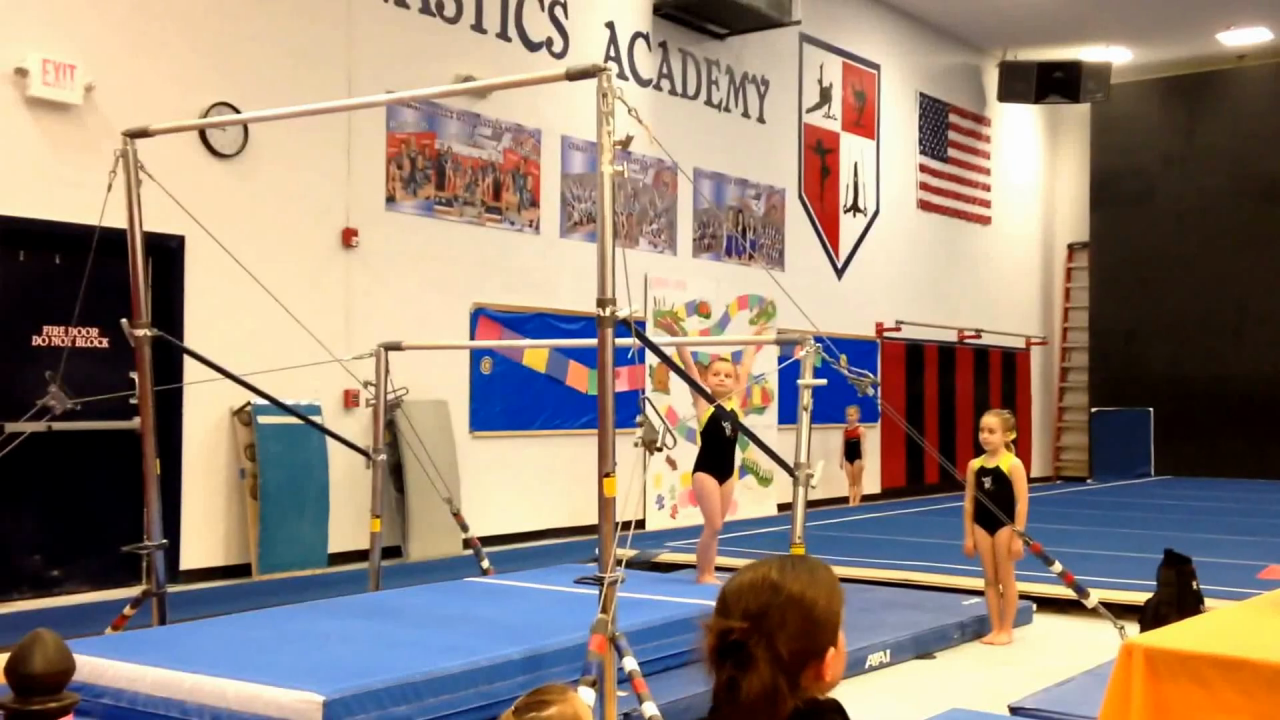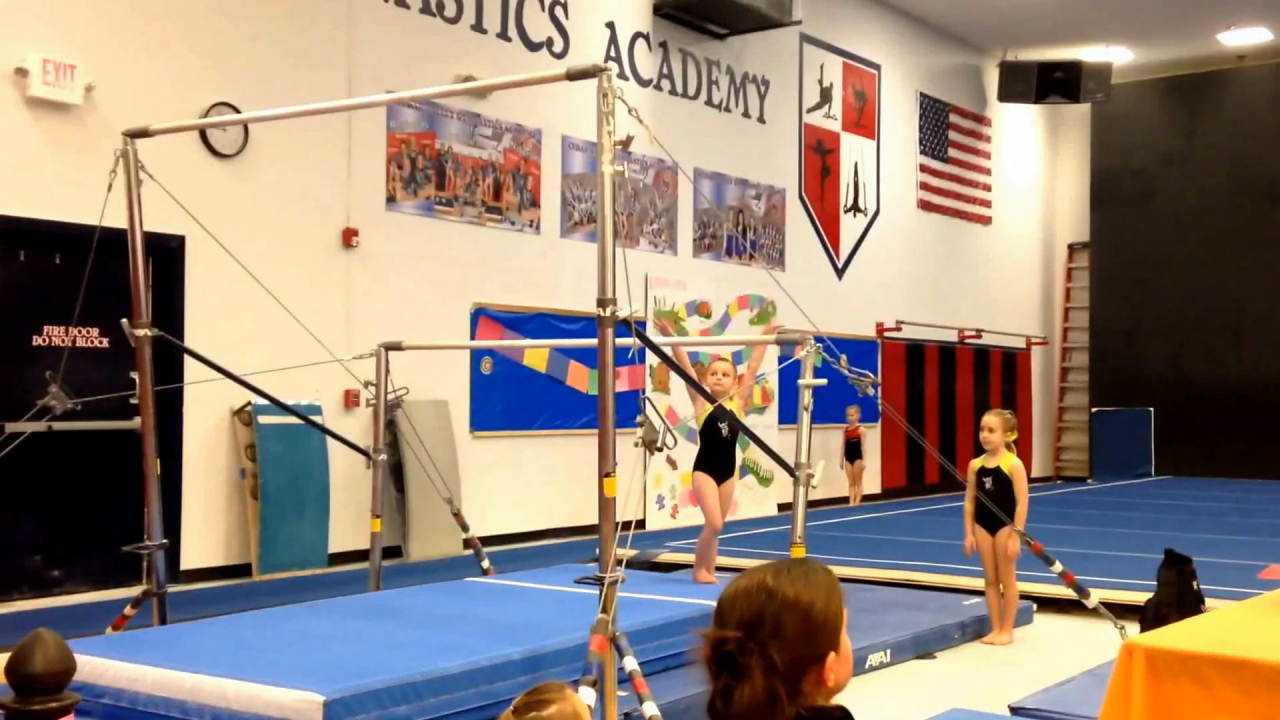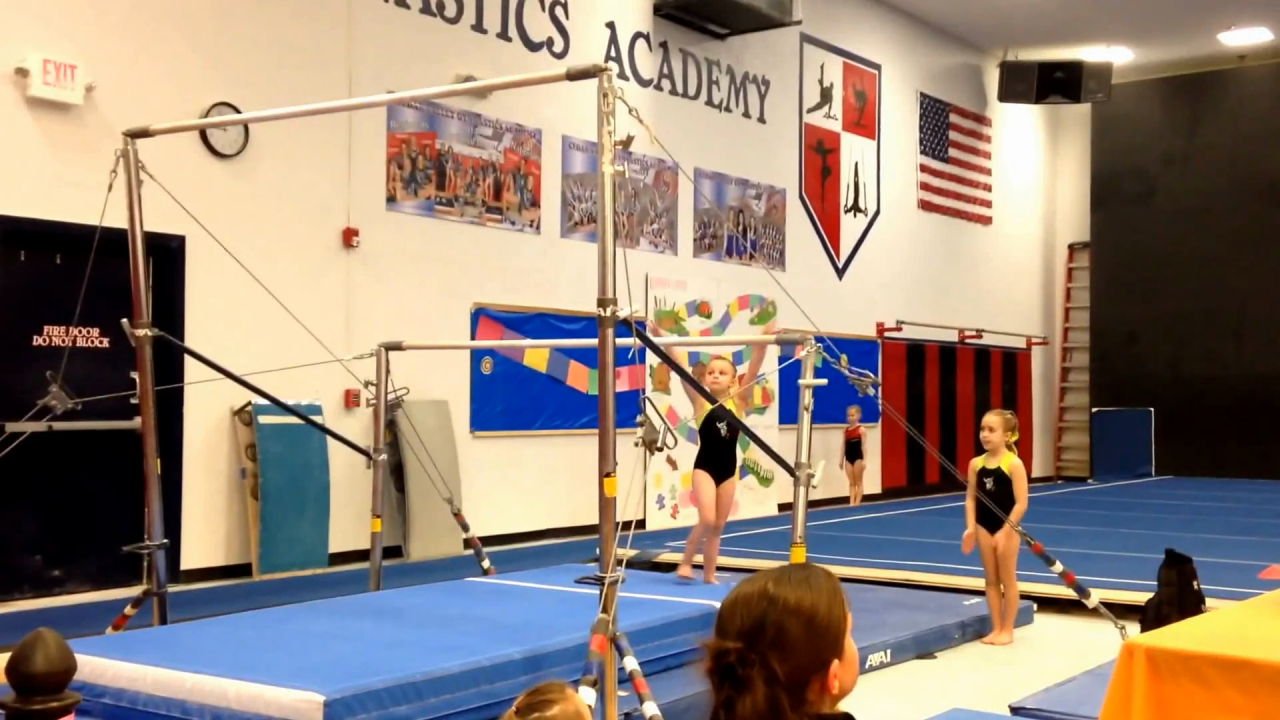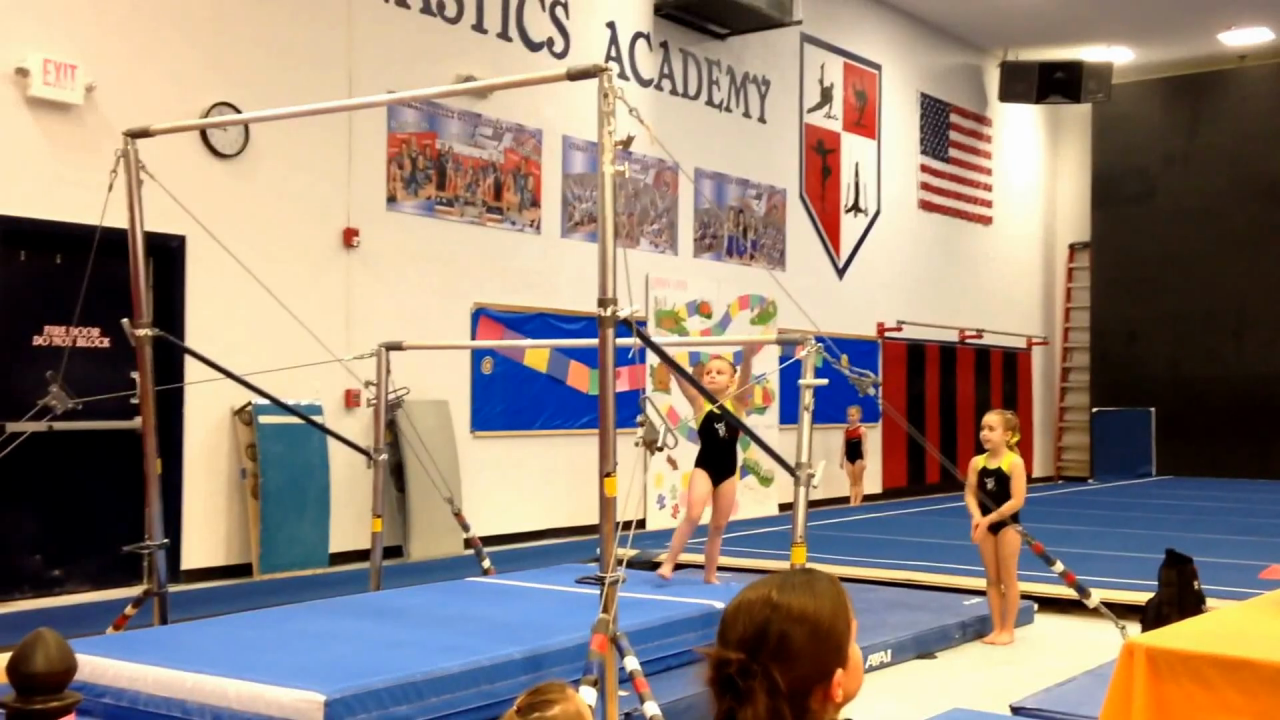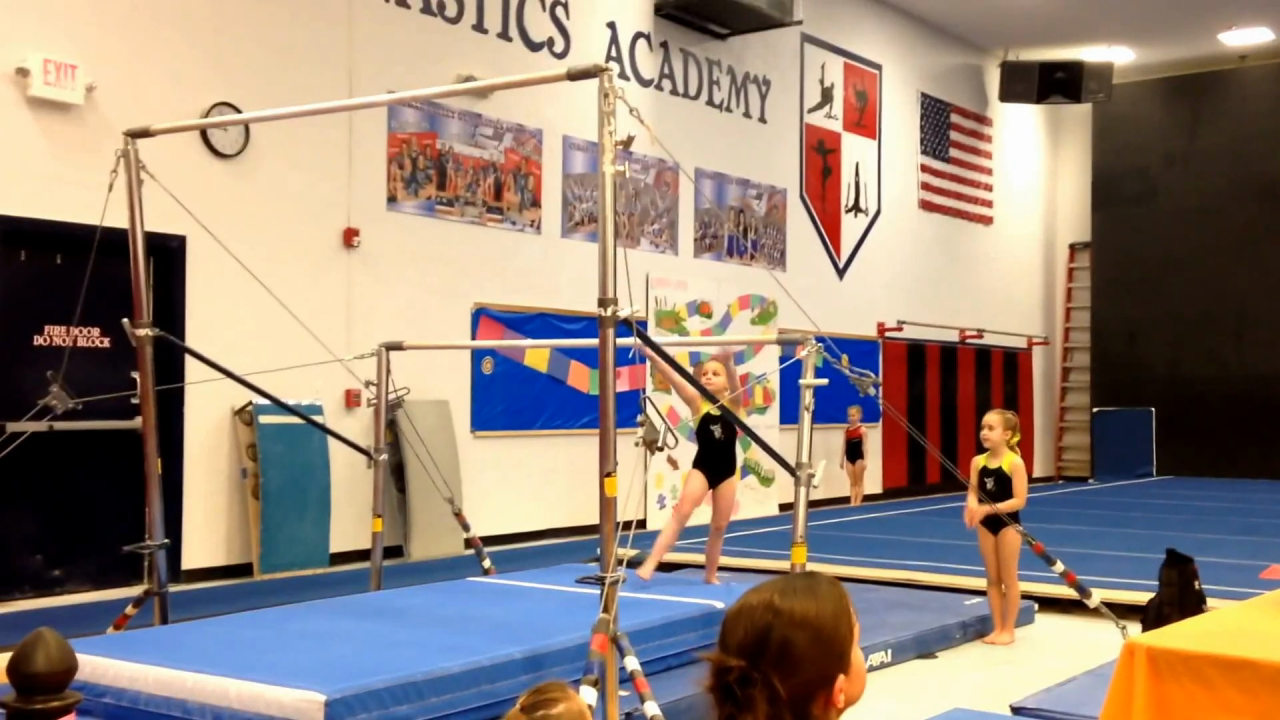
dt=0.1s
person 1, frame 1
left shoulder: (734, 401)
right shoulder: (703, 401)
left elbow: (745, 368)
right elbow: (690, 366)
left hip: (728, 470)
right hip: (706, 469)
left knee: (716, 526)
right knee: (712, 526)
left ankle: (709, 574)
right ankle: (703, 574)
person 1, frame 2
left shoulder: (737, 403)
right shoulder: (702, 402)
left elbow: (752, 370)
right elbow: (685, 368)
left wrist: (764, 340)
right wrist: (671, 338)
left hip: (727, 471)
right hip: (704, 469)
left knee: (717, 526)
right knee: (714, 524)
left ankle: (709, 573)
right ankle: (699, 570)
person 1, frame 3
left shoulder: (738, 402)
right shoulder: (701, 401)
left elbow: (753, 371)
right elbow: (683, 370)
left wrist: (762, 342)
left hip: (729, 470)
right hip: (705, 468)
left knee: (718, 526)
right knee: (707, 520)
left ankle: (709, 575)
right ankle: (685, 563)
person 1, frame 4
left shoulder: (738, 401)
right shoulder: (699, 400)
left elbow: (744, 377)
right elbow: (680, 376)
left wrist: (748, 356)
left hip: (728, 470)
right hip: (704, 467)
left knee: (718, 526)
right knee: (692, 515)
left ankle: (709, 575)
right ankle: (668, 562)
person 1, frame 5
left shoulder: (734, 402)
right shoulder: (697, 401)
left elbow: (734, 381)
right elbow: (673, 377)
left wrist: (726, 361)
right wrist: (648, 353)
left hip: (727, 470)
right hip: (701, 468)
left knee: (719, 526)
right knee: (681, 512)
left ankle: (711, 575)
right ankle: (651, 562)
person 2, frame 1
left shoulder: (1013, 464)
right shoulder: (974, 465)
left elbow: (1022, 503)
right elbow: (969, 502)
left wrist: (1018, 536)
right wrist: (968, 535)
left hip: (1005, 526)
right hip: (982, 526)
left knee: (1006, 579)
right knee: (989, 579)
left ankle: (1006, 629)
right ankle: (995, 628)
person 2, frame 2
left shoulder: (1014, 464)
right shoulder: (975, 465)
left elbow: (1022, 504)
right elbow: (970, 500)
left wrist: (1016, 537)
right wrist: (969, 533)
left hip: (1006, 527)
right hip: (982, 526)
left knee: (1007, 579)
right knee: (990, 579)
left ankle: (1007, 629)
right ankle: (996, 628)
person 2, frame 3
left shoulder: (1014, 464)
right shoulder: (976, 464)
left elbow: (1021, 503)
right elbow: (971, 499)
left wrist: (1006, 532)
right wrist: (970, 527)
left hip: (1005, 527)
right hip: (984, 525)
left knee: (1007, 579)
right knee: (991, 579)
left ankle: (1007, 629)
right ankle: (996, 628)
person 2, frame 4
left shoulder: (1014, 462)
right shoulder: (977, 462)
left elbow: (1017, 501)
right elbow: (971, 494)
left wrist: (989, 518)
right wrist: (977, 517)
left hip: (1007, 525)
right hip: (985, 525)
left knee: (1008, 578)
right knee: (991, 578)
left ankle: (1008, 629)
right ankle: (997, 628)
person 2, frame 5
left shoulder: (1014, 462)
right shoulder: (978, 461)
left elbow: (1020, 500)
right elbow: (973, 493)
left wrist: (990, 509)
right wrist: (973, 507)
left hip: (1007, 525)
right hip: (986, 524)
left knee: (1008, 578)
right knee: (992, 578)
left ankle: (1009, 629)
right ankle: (997, 627)
